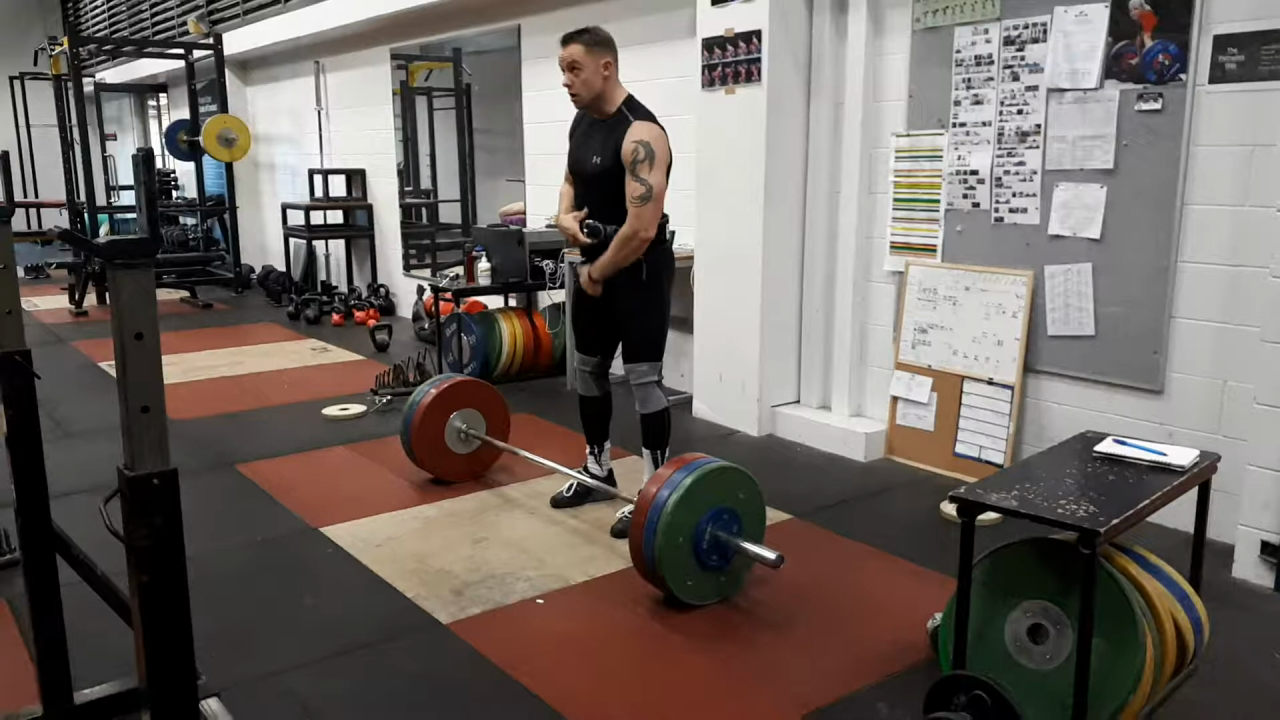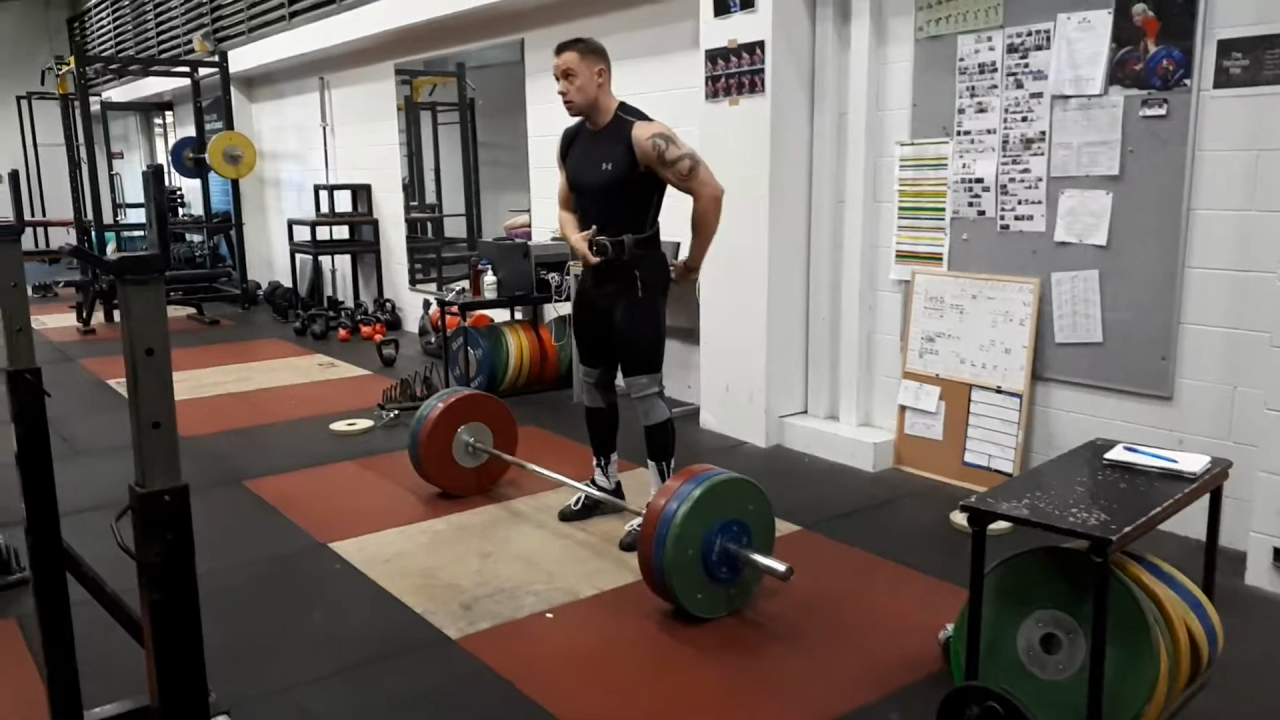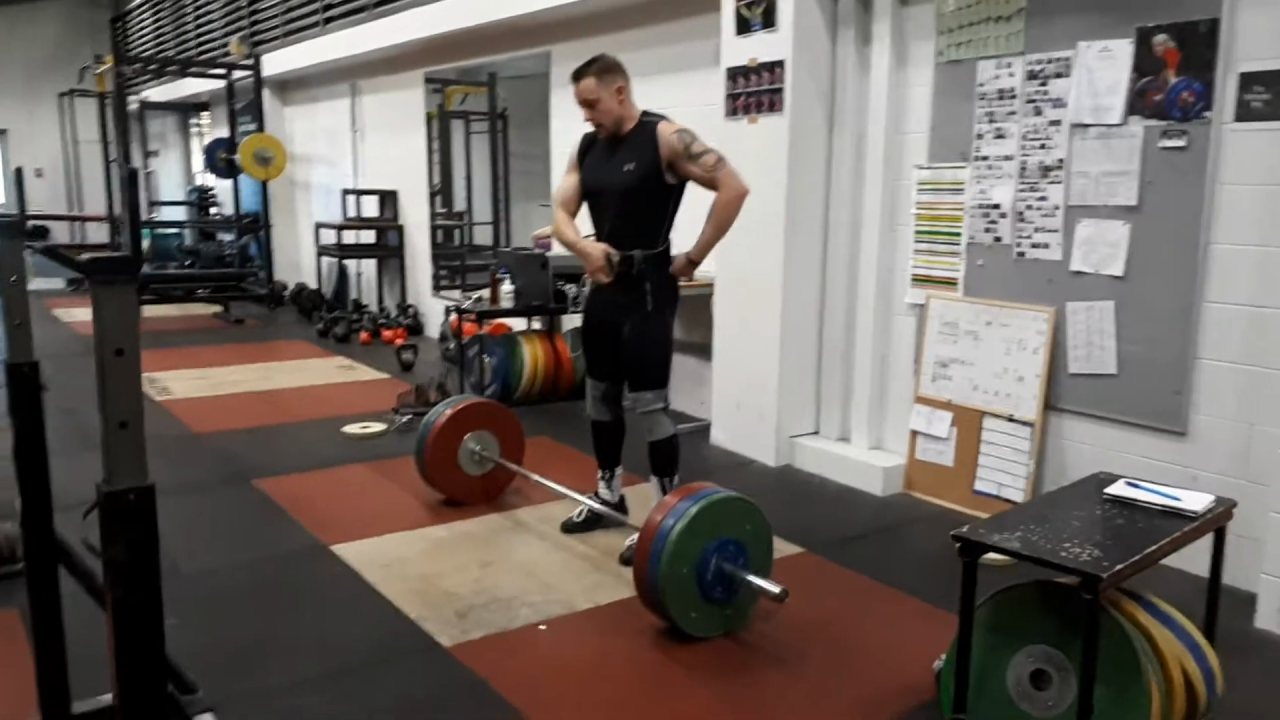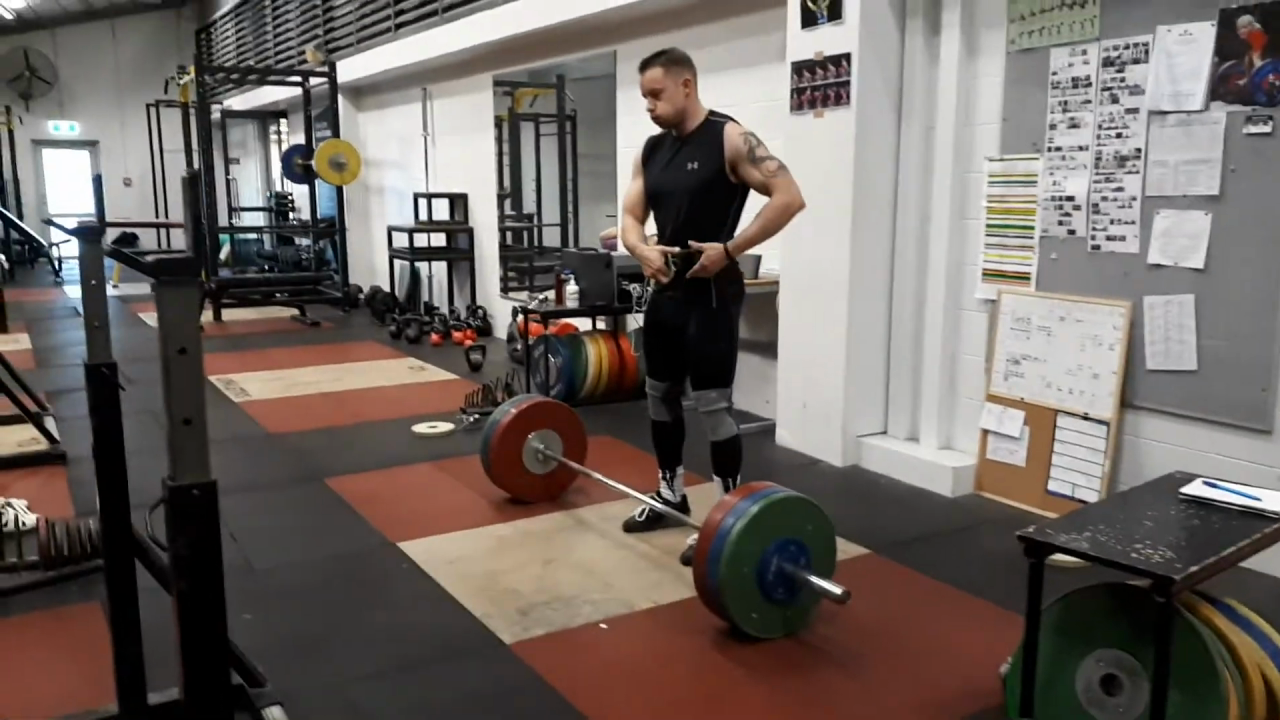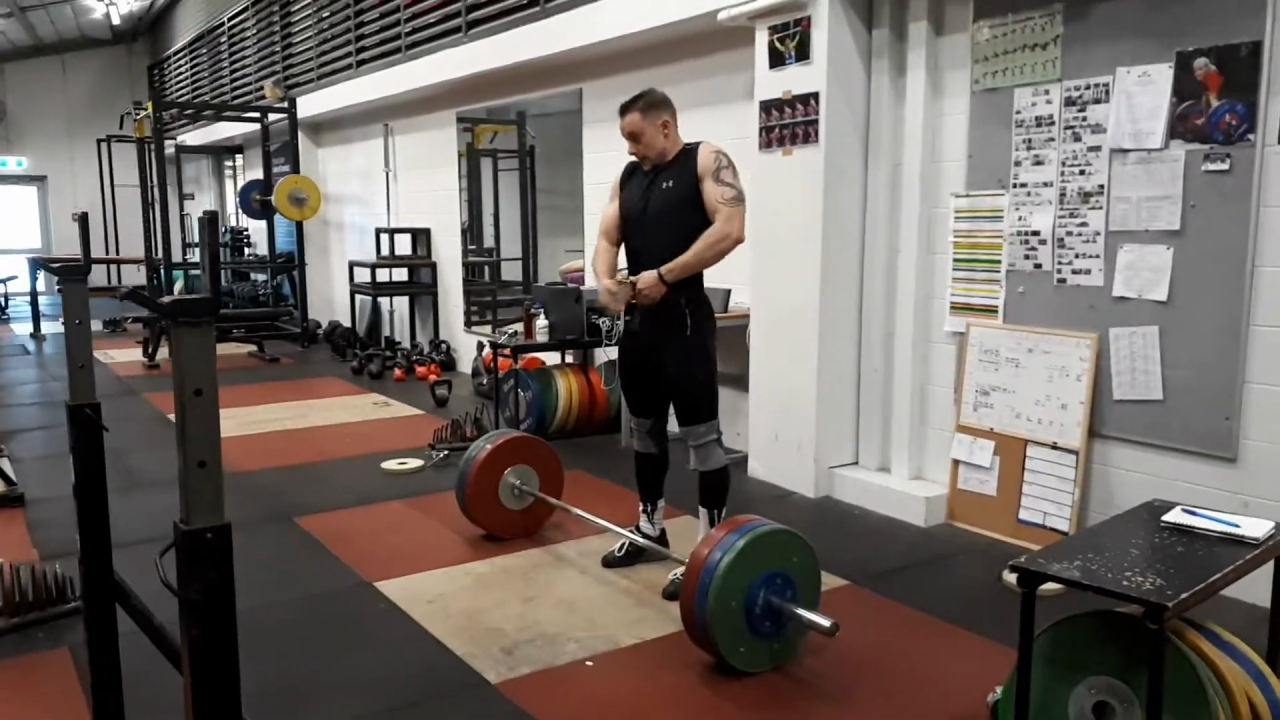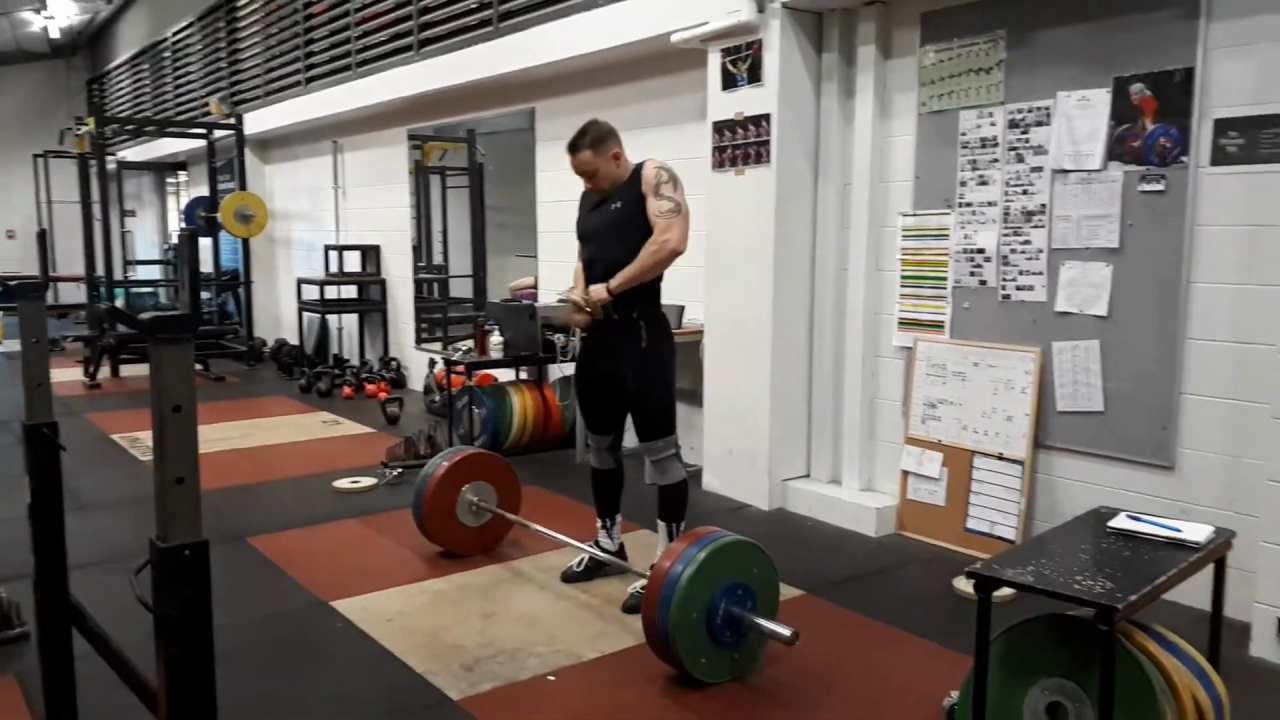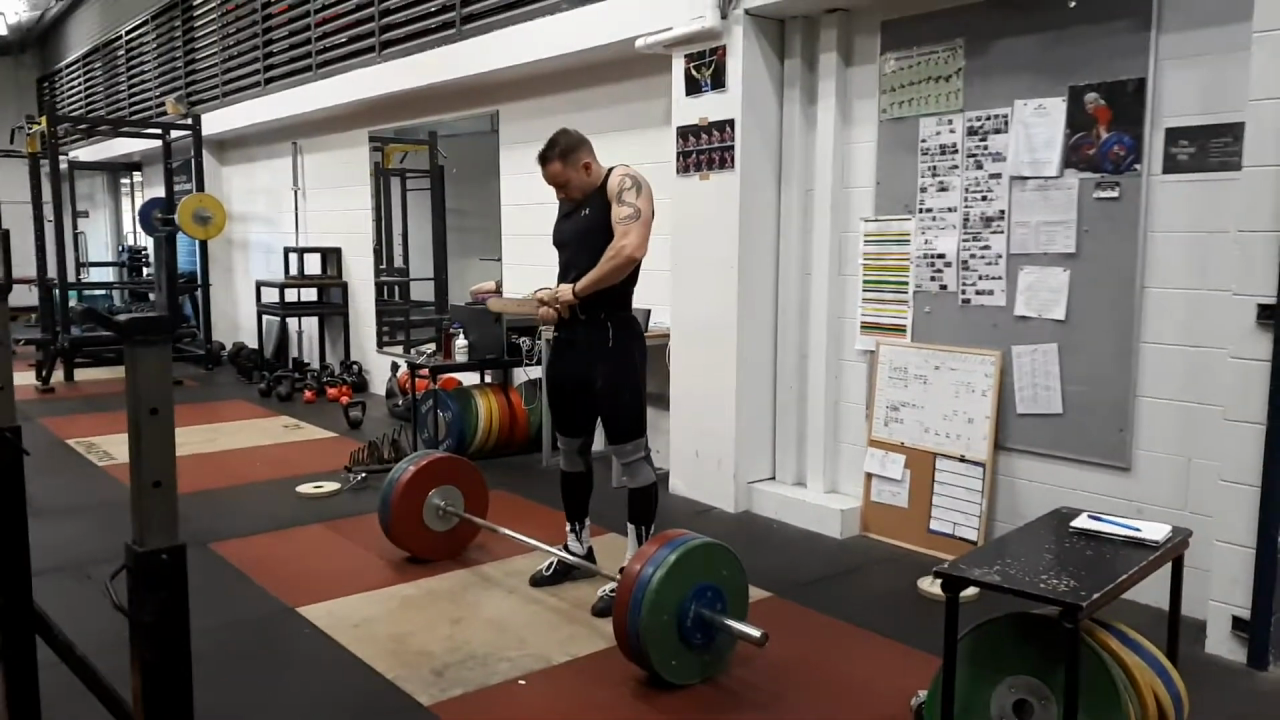
dt=0.7s
person 1, frame 1
left shoulder: (640, 134)
right shoulder: (582, 121)
left elbow: (642, 229)
left wrist: (598, 275)
right wrist: (565, 214)
left hip: (640, 268)
right hip: (595, 264)
left knee: (642, 377)
right knee: (588, 369)
right ankle: (597, 469)
person 1, frame 2
left shoulder: (643, 135)
right shoulder: (571, 141)
left elbow: (709, 191)
left wrist: (692, 264)
right wrist: (575, 237)
left hip: (637, 276)
right hip: (593, 276)
left knee: (644, 388)
right knee: (594, 382)
right ankle: (605, 482)
person 1, frame 3
left shoulder: (666, 137)
right shoulder: (587, 147)
left elbow: (733, 188)
right elbow: (561, 212)
left wrist: (693, 257)
right wrist: (585, 246)
left hip: (647, 288)
right hip: (604, 287)
left knee: (648, 404)
right knee: (600, 395)
right ankle: (609, 495)
person 1, frame 4
left shoulder: (729, 139)
right shoulder: (651, 150)
left elbow: (790, 197)
right elbow: (631, 216)
left wrist: (729, 249)
right wrist: (643, 250)
left hip: (711, 291)
right hip: (667, 289)
left knee: (711, 403)
right knee: (660, 394)
right ankle: (671, 496)
person 1, frame 5
left shoulder: (707, 160)
right shoulder: (629, 177)
left elbow: (731, 230)
right elbow: (607, 238)
left wrist: (662, 276)
right wrist: (605, 279)
left hip: (684, 318)
right hip: (637, 321)
left knee: (700, 435)
right knee: (644, 429)
right ankle: (650, 529)
person 1, frame 6
left shoulder: (653, 178)
right shoulder: (590, 199)
left elbow: (672, 241)
left wrist: (611, 289)
right wrist: (581, 294)
left hip: (641, 335)
right hip: (597, 337)
left knee: (659, 450)
right knee: (601, 445)
right ankle: (608, 545)
person 1, frame 7
left shoulder: (624, 184)
right shoulder: (571, 204)
left elbow: (629, 248)
left wrist: (576, 291)
right wrist: (555, 298)
left hip: (612, 337)
right hip: (568, 338)
left knee: (629, 453)
right knee: (571, 448)
right ankle: (577, 548)
